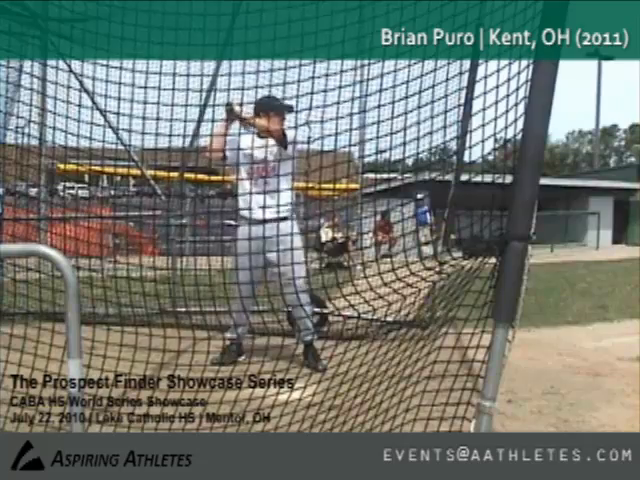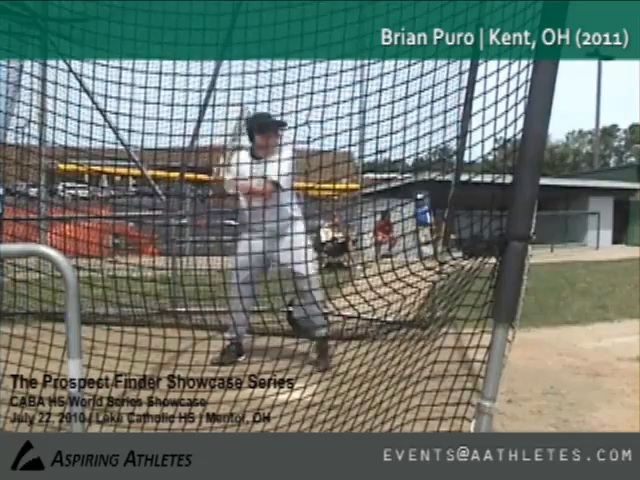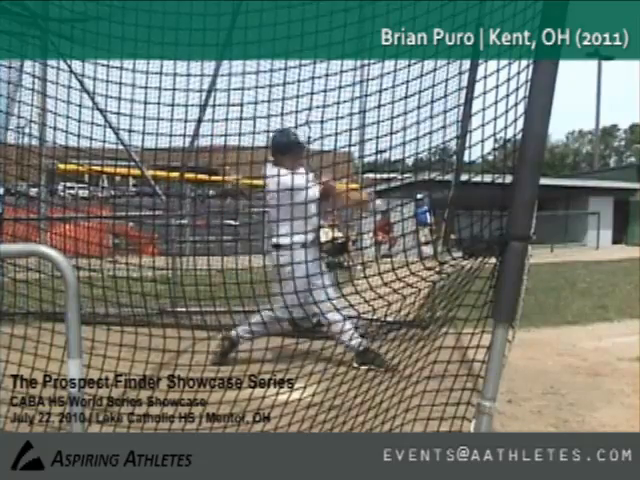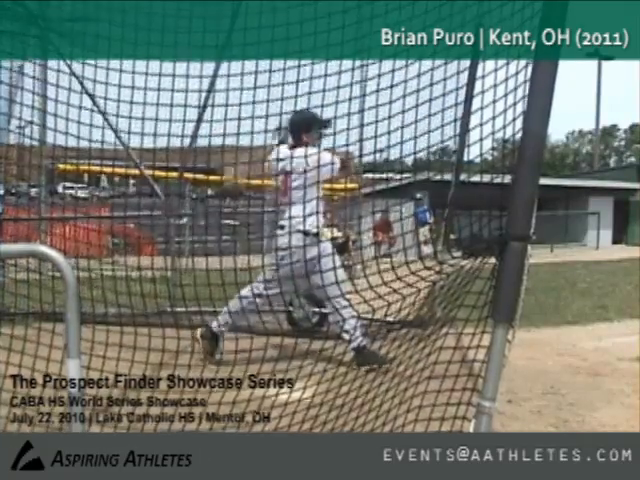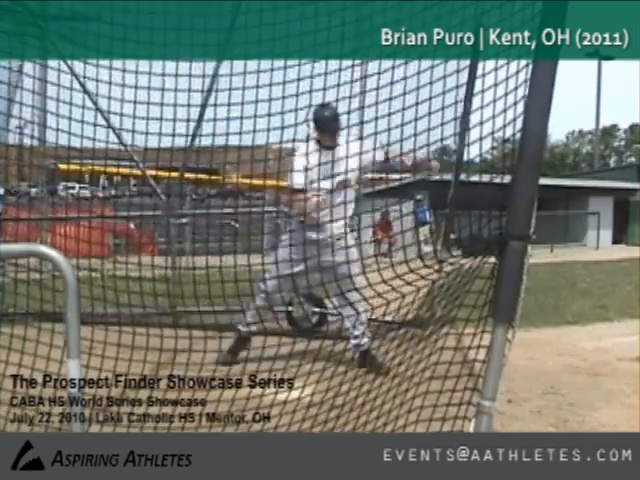
dt=0.5s
person 1, frame 1
left shoulder: (289, 139)
right shoulder: (241, 142)
left elbow: (274, 130)
right elbow: (214, 153)
left wrist: (242, 117)
right wrist: (228, 121)
left hip: (283, 225)
right hip: (249, 226)
left knee: (296, 285)
right knee: (244, 287)
left ankle: (308, 345)
right ankle: (235, 342)
person 1, frame 2
left shoulder: (285, 156)
right shoulder: (238, 159)
left elbow: (267, 191)
right elbow: (227, 193)
left wrist: (237, 186)
right wrist: (226, 183)
left hip: (289, 229)
right hip: (254, 233)
left knee: (307, 281)
right knee: (240, 286)
left ankle: (320, 340)
right ankle: (236, 343)
person 1, frame 3
left shoulder: (270, 171)
right shoulder: (298, 176)
right elbow: (327, 192)
left hip: (306, 247)
right hip: (292, 251)
left knee: (324, 300)
right knee: (287, 310)
left ankle: (360, 348)
right ankle: (233, 337)
person 1, frame 4
left shoulder: (279, 154)
right shoulder: (314, 157)
right elbow: (344, 167)
left hip: (312, 237)
right hip: (297, 238)
left knee: (335, 289)
right knee: (264, 289)
left ankle: (360, 346)
right ankle: (213, 330)
person 1, frame 5
left shoulder: (353, 149)
right shoulder: (302, 154)
left elbow: (379, 158)
right elbow: (296, 199)
right wrist: (316, 220)
left hip: (338, 233)
right hip: (304, 232)
left knee: (348, 291)
right knee: (272, 284)
left ankle: (363, 351)
right ankle: (243, 336)
